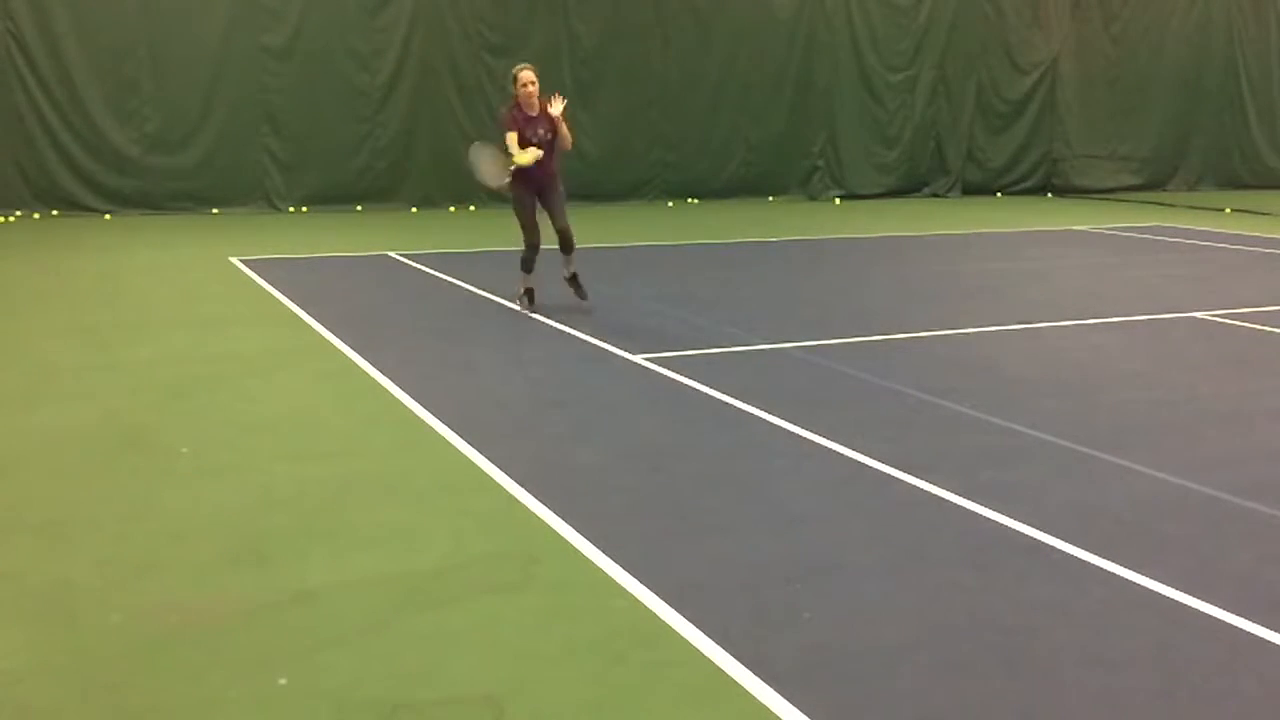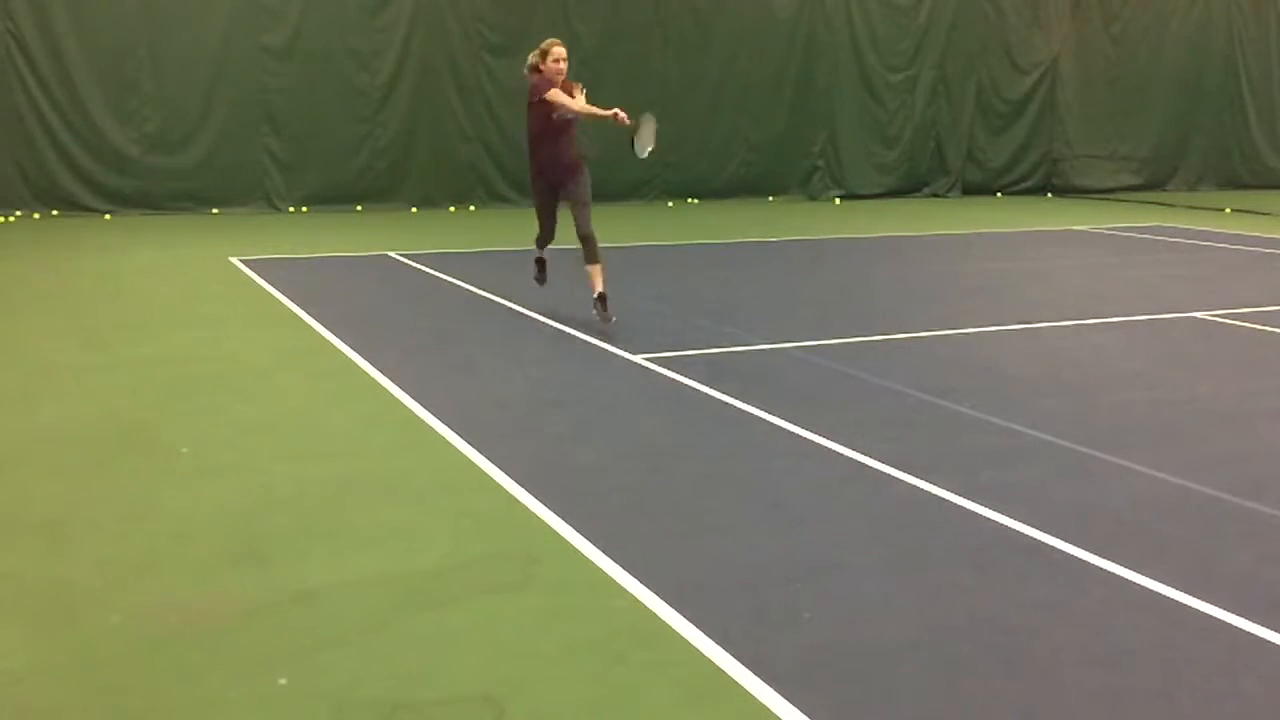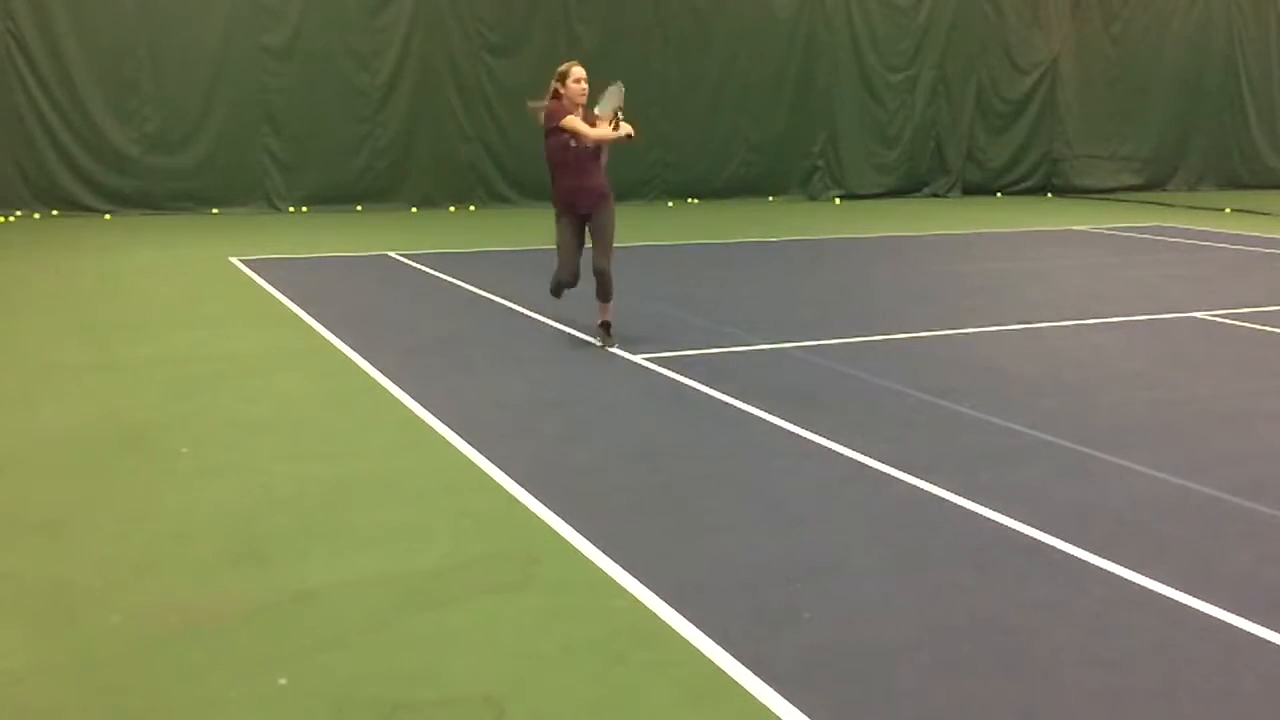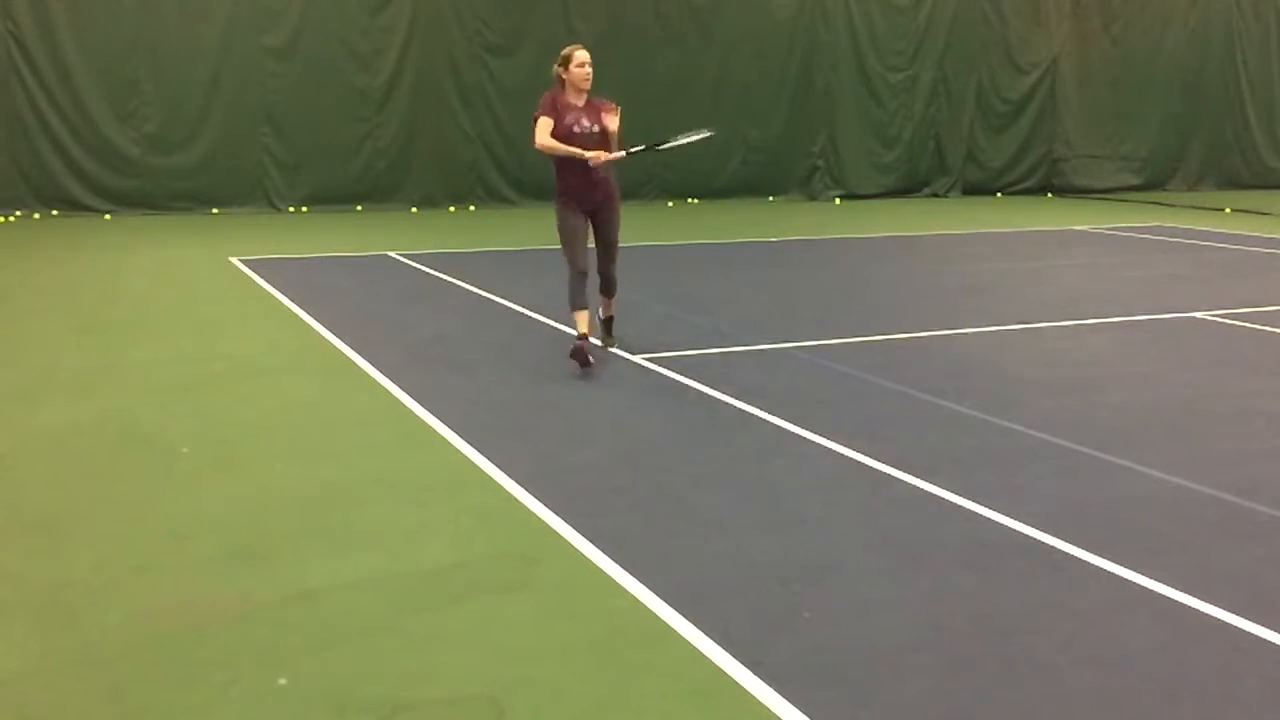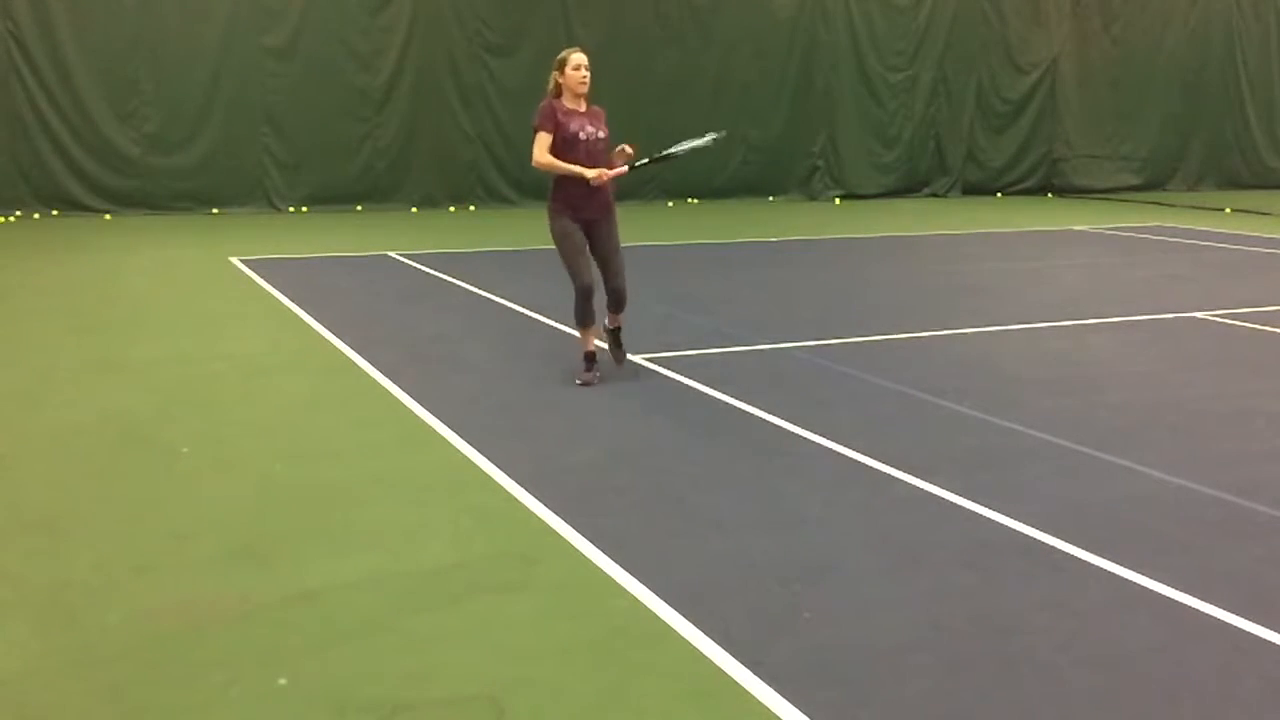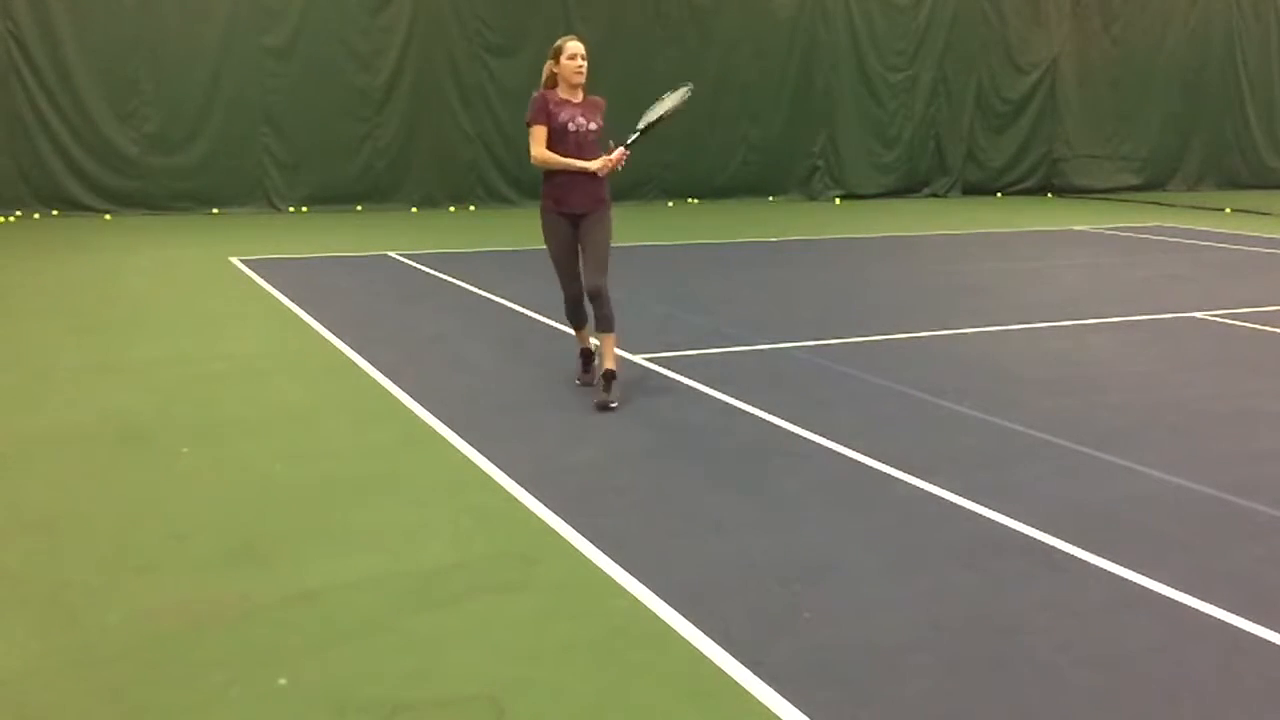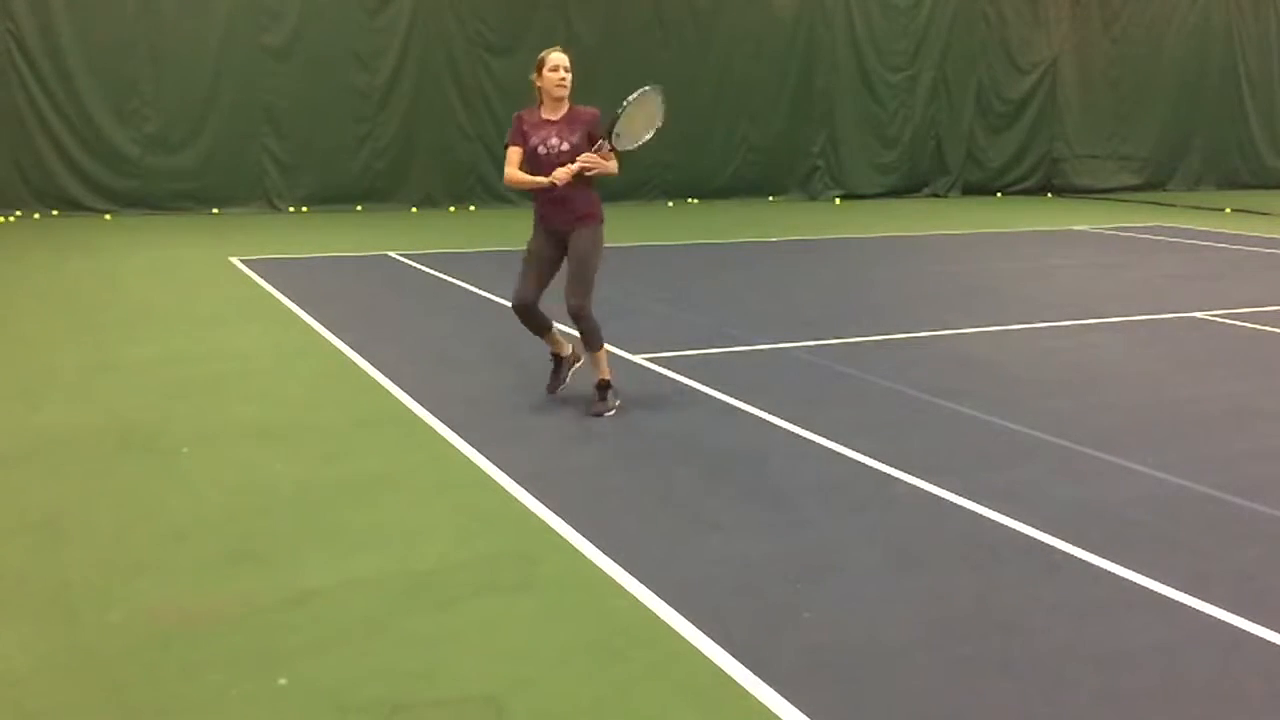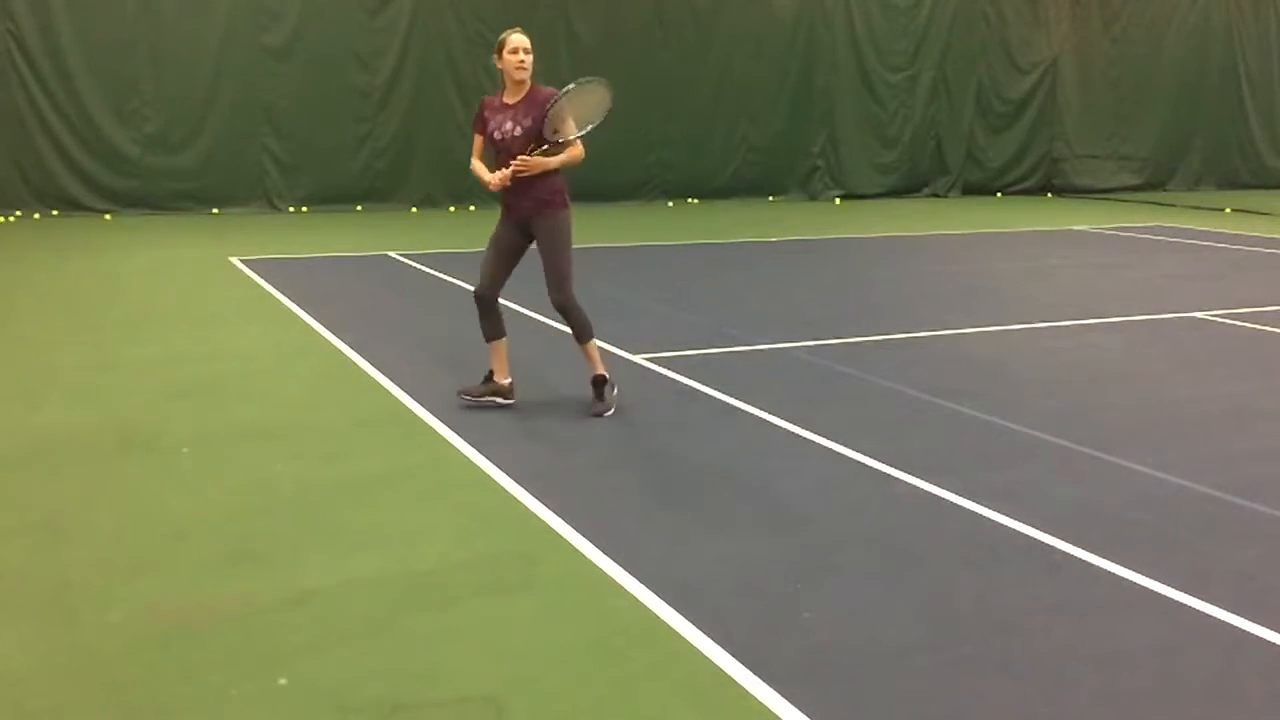
dt=0.2s
person 1, frame 1
left shoulder: (548, 108)
right shoulder: (511, 115)
left elbow: (567, 145)
right elbow: (513, 150)
left wrist: (558, 119)
left hip: (549, 181)
right hip: (522, 184)
left knee: (563, 230)
right knee: (532, 242)
left ankle: (570, 273)
right ankle: (526, 290)
person 1, frame 2
left shoulder: (570, 89)
right shoulder: (538, 86)
right elbow: (572, 107)
left wrist: (581, 106)
right wrist: (609, 113)
left hip: (574, 171)
right hip: (543, 174)
left knee: (585, 231)
right knee: (547, 232)
left ankle: (600, 296)
right ankle: (540, 255)
person 1, frame 3
left shoulder: (592, 118)
right shoulder: (554, 111)
right elbow: (589, 134)
left wrist: (607, 137)
right wrist: (620, 132)
left hip: (600, 202)
right hip: (568, 206)
left knee: (602, 267)
right knee: (568, 277)
left ankle: (605, 323)
right ankle: (560, 280)
person 1, frame 4
left shoulder: (602, 106)
right shoulder: (552, 102)
left elbow: (611, 153)
right elbow: (541, 142)
left wrist: (613, 132)
right wrist: (584, 153)
left hip: (605, 197)
right hip: (570, 202)
left knee: (607, 269)
right knee: (579, 269)
left ankle: (607, 317)
right ankle: (582, 341)
person 1, frame 5
left shoulder: (598, 114)
right shoulder: (550, 110)
right elbow: (540, 158)
left wrist: (620, 157)
right wrist: (583, 172)
left hip: (602, 210)
right hip: (566, 213)
left knee: (616, 288)
right knee: (584, 284)
left ankle: (613, 326)
right ankle: (589, 355)
person 1, frame 6
left shoulder: (597, 105)
right shoulder: (543, 102)
right elbow: (537, 154)
left wrist: (612, 158)
right wrist: (585, 164)
left hip: (596, 208)
right hip: (557, 209)
left knee: (596, 287)
right knee: (572, 290)
left ankle: (609, 374)
right ankle: (586, 352)
person 1, frame 7
left shoulder: (588, 117)
right shoulder: (523, 122)
left elbow: (612, 166)
right elbow: (510, 175)
left wrist: (596, 165)
right wrist: (548, 179)
left hip: (584, 223)
right hip: (546, 226)
left knee: (577, 305)
right knee: (523, 302)
left ankle: (605, 384)
right ankle: (563, 353)
person 1, frame 8
left shoulder: (547, 98)
right shoulder: (488, 107)
left elbow: (577, 151)
right elbow: (475, 159)
left wrist: (543, 164)
right wrist: (489, 177)
left hip: (549, 210)
right hip: (512, 214)
left knee: (562, 298)
right knee: (484, 293)
left ankle: (601, 379)
right ankle: (500, 382)
